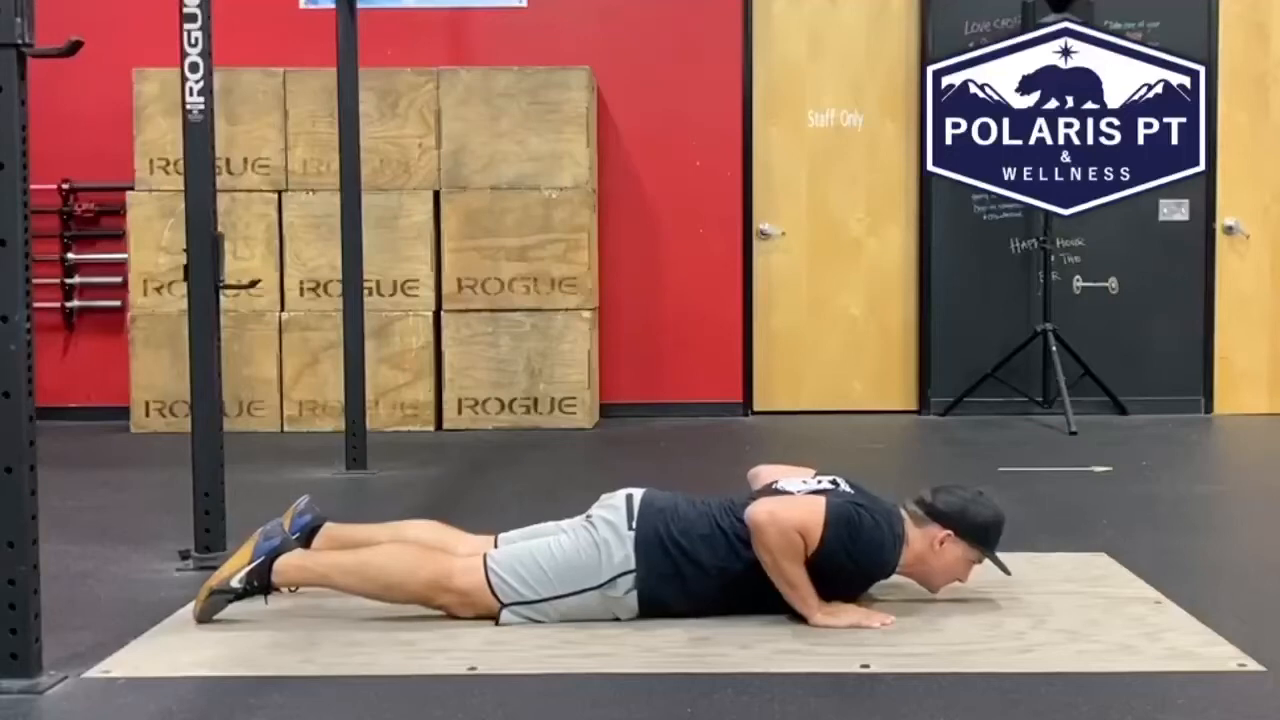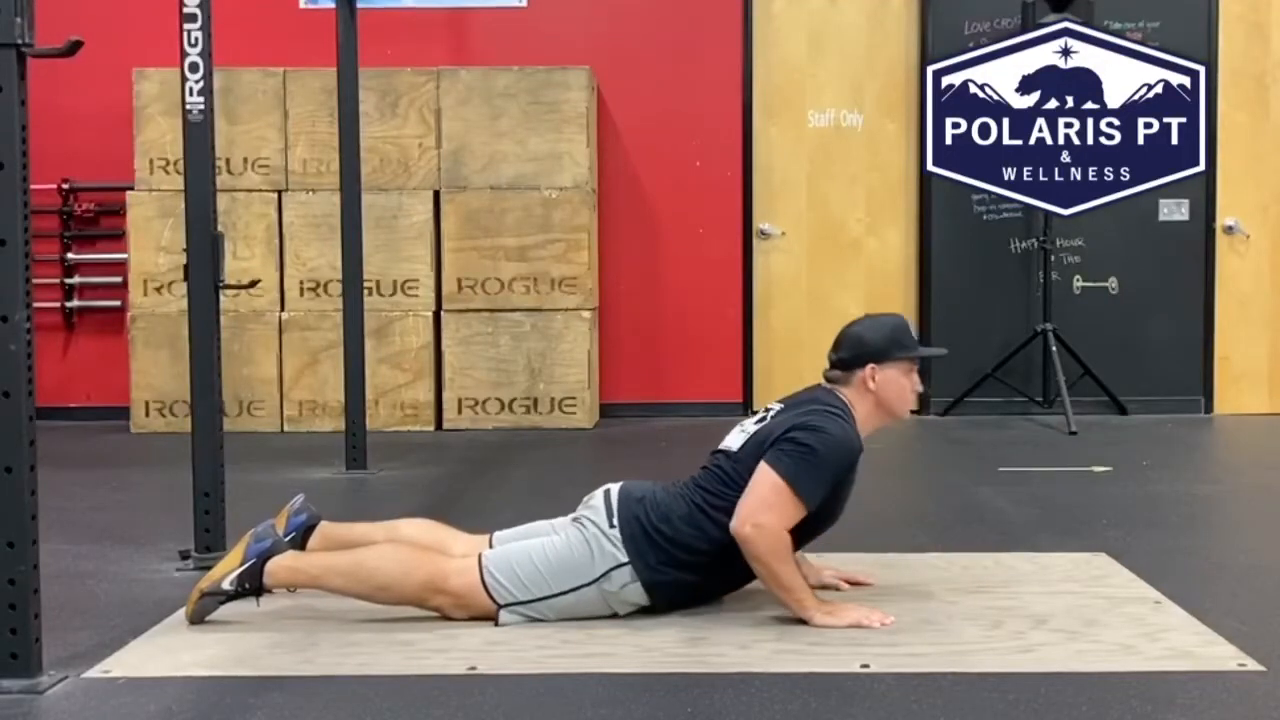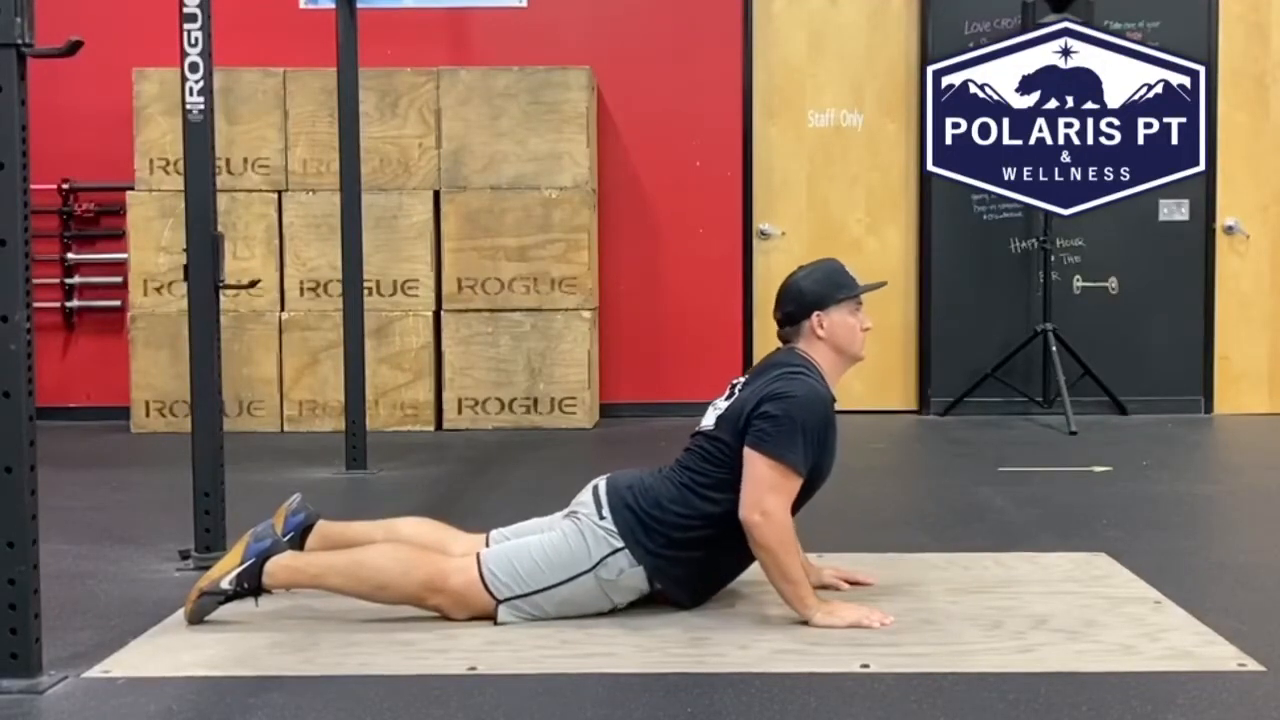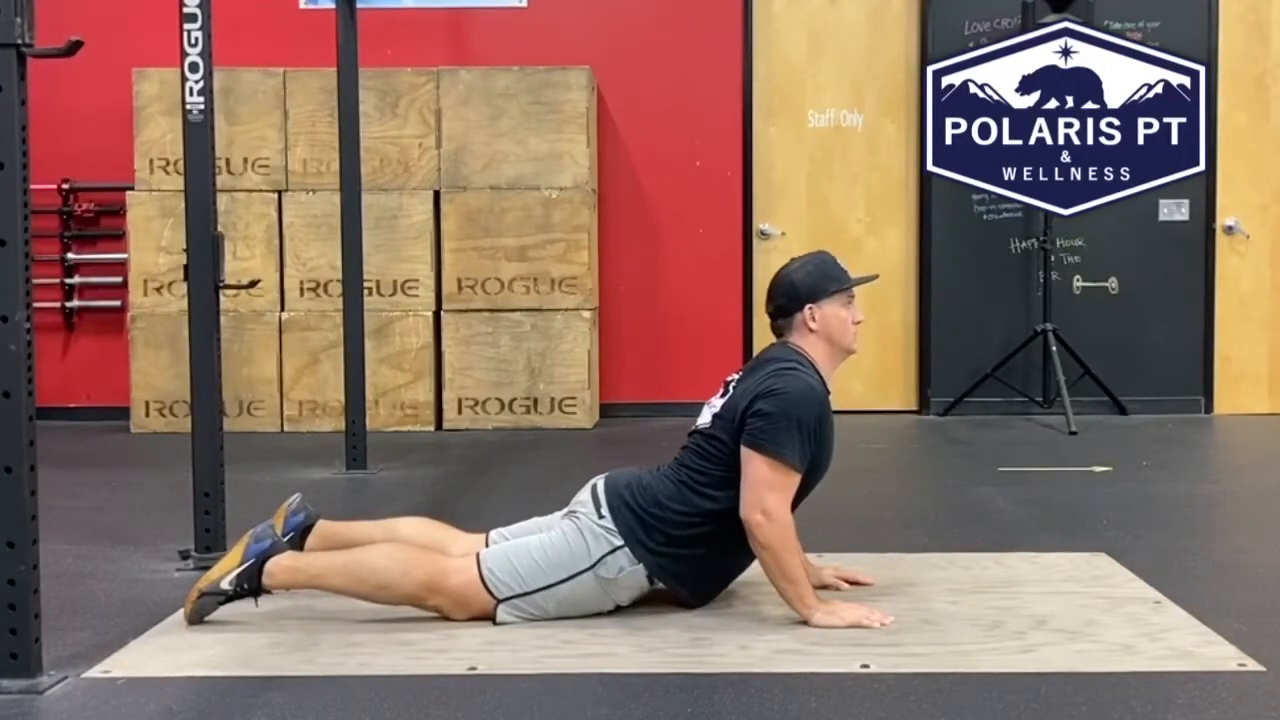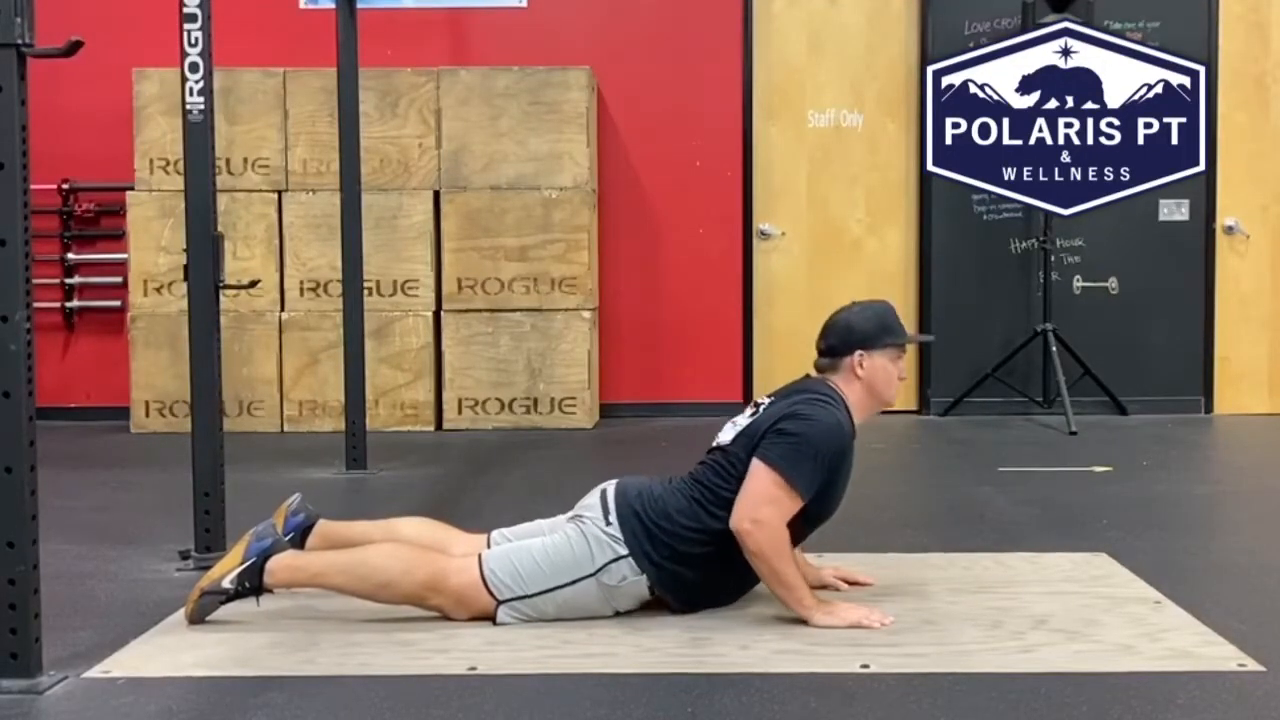
dt=1s
person 1, frame 1
left shoulder: (863, 509)
right shoulder: (874, 539)
left elbow: (765, 477)
right elbow: (768, 520)
right wrist: (818, 606)
left hip: (641, 528)
right hip: (633, 562)
left knee: (468, 547)
right knee: (457, 585)
left ankle: (312, 531)
right ankle: (279, 565)
person 1, frame 2
left shoulder: (810, 410)
right shoulder: (830, 435)
right elbow: (752, 528)
left wrist: (805, 569)
right wrist: (812, 608)
left hip: (628, 523)
right hip: (626, 557)
left knee: (461, 548)
right knee: (452, 585)
left ankle: (307, 533)
right ankle: (271, 567)
person 1, frame 3
left shoulder: (783, 377)
right shoulder: (800, 397)
left elbow: (760, 502)
right elbow: (759, 514)
left wrist: (804, 568)
right wrist: (812, 606)
left hip: (627, 515)
right hip: (627, 544)
left knee: (463, 547)
right knee: (453, 586)
left ankle: (307, 531)
right ankle: (270, 567)
person 1, frame 4
left shoulder: (778, 372)
right shoulder: (794, 393)
left elbow: (759, 501)
right elbow: (761, 513)
left wrist: (804, 568)
right wrist: (813, 607)
left hip: (627, 515)
right hip: (627, 544)
left knee: (464, 550)
right knee: (453, 588)
left ankle: (308, 531)
right ankle: (270, 567)
person 1, frame 5
left shoulder: (803, 404)
right shoulder: (823, 426)
right elbow: (750, 524)
left wrist: (803, 567)
right wrist: (812, 606)
left hip: (628, 521)
right hip: (627, 553)
left knee: (461, 550)
right knee: (454, 585)
left ankle: (305, 531)
right ankle: (271, 567)
